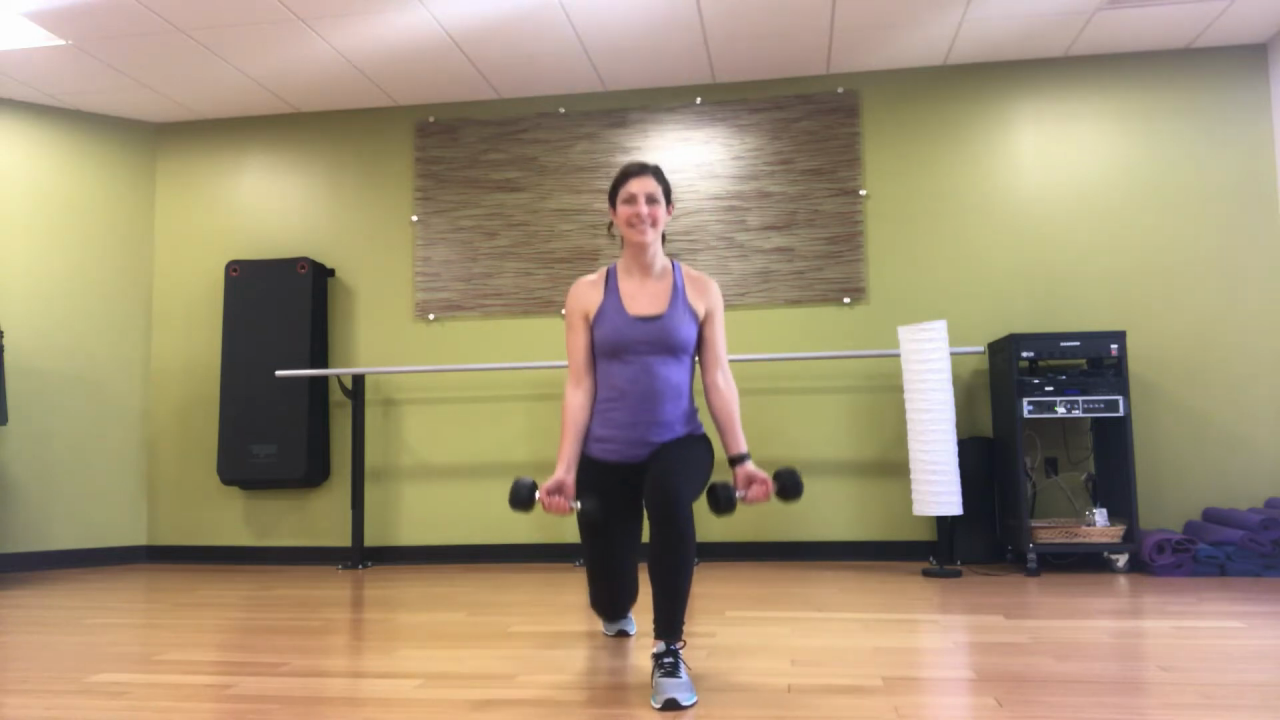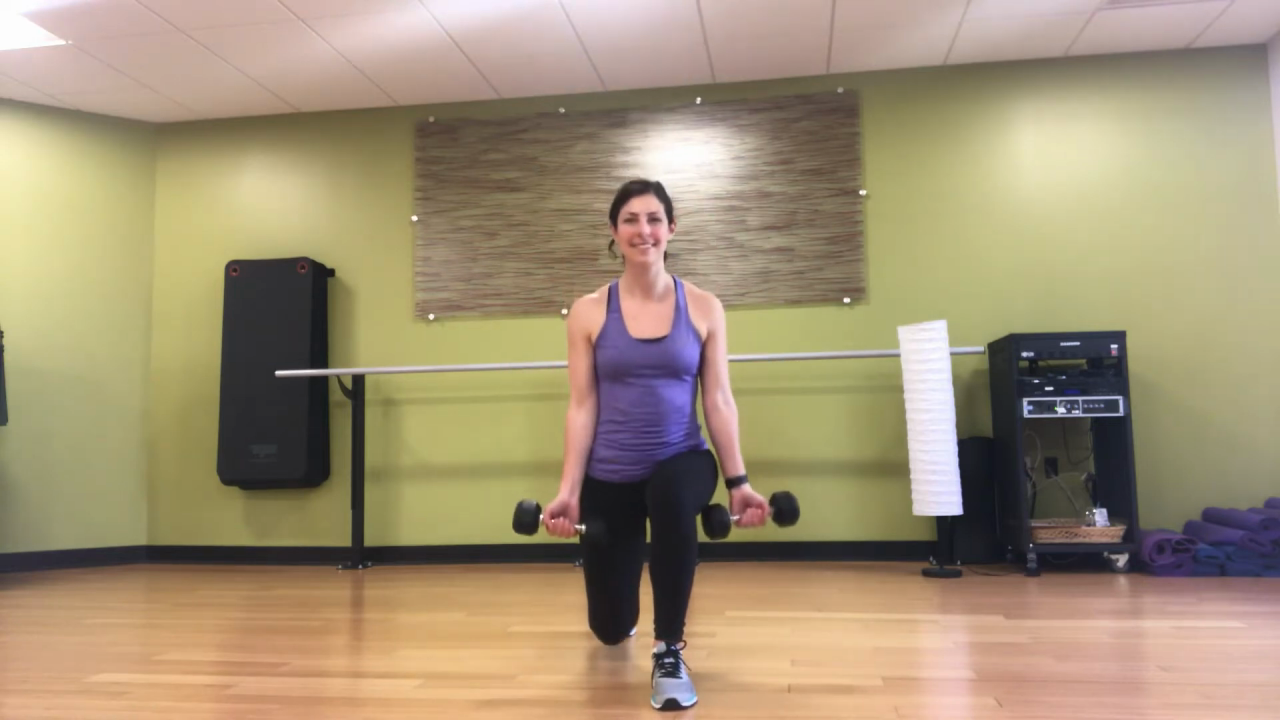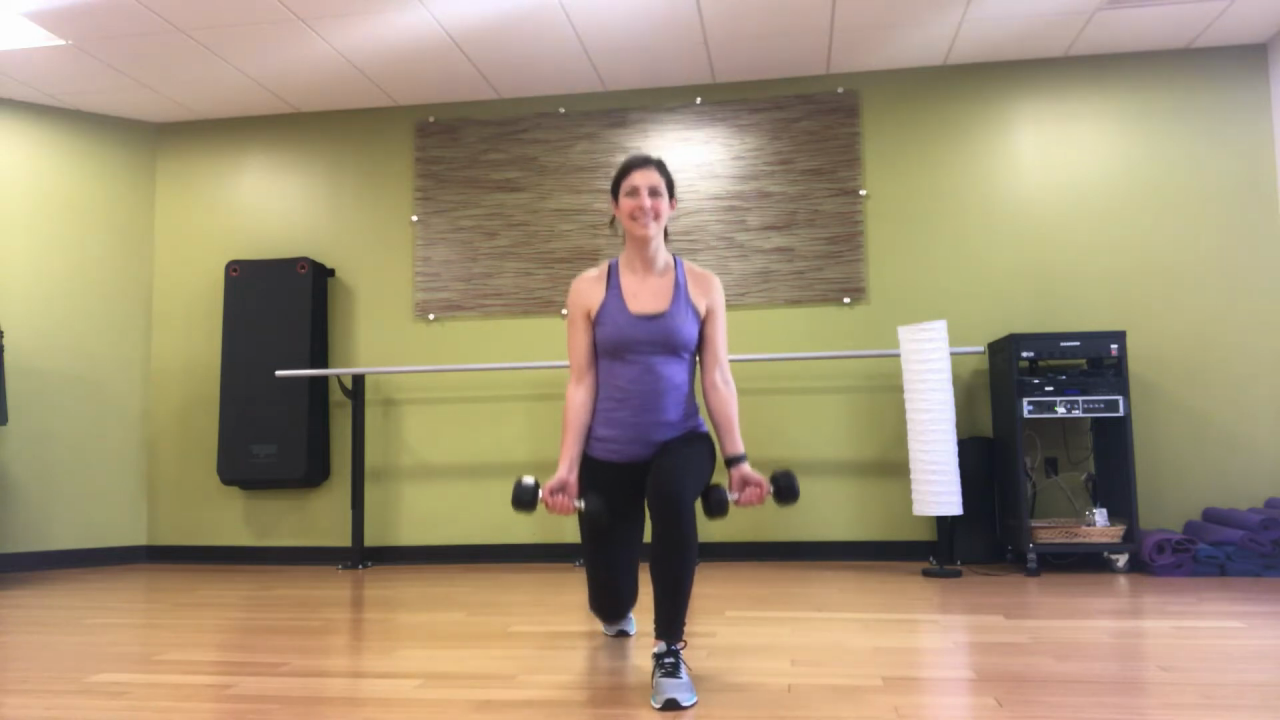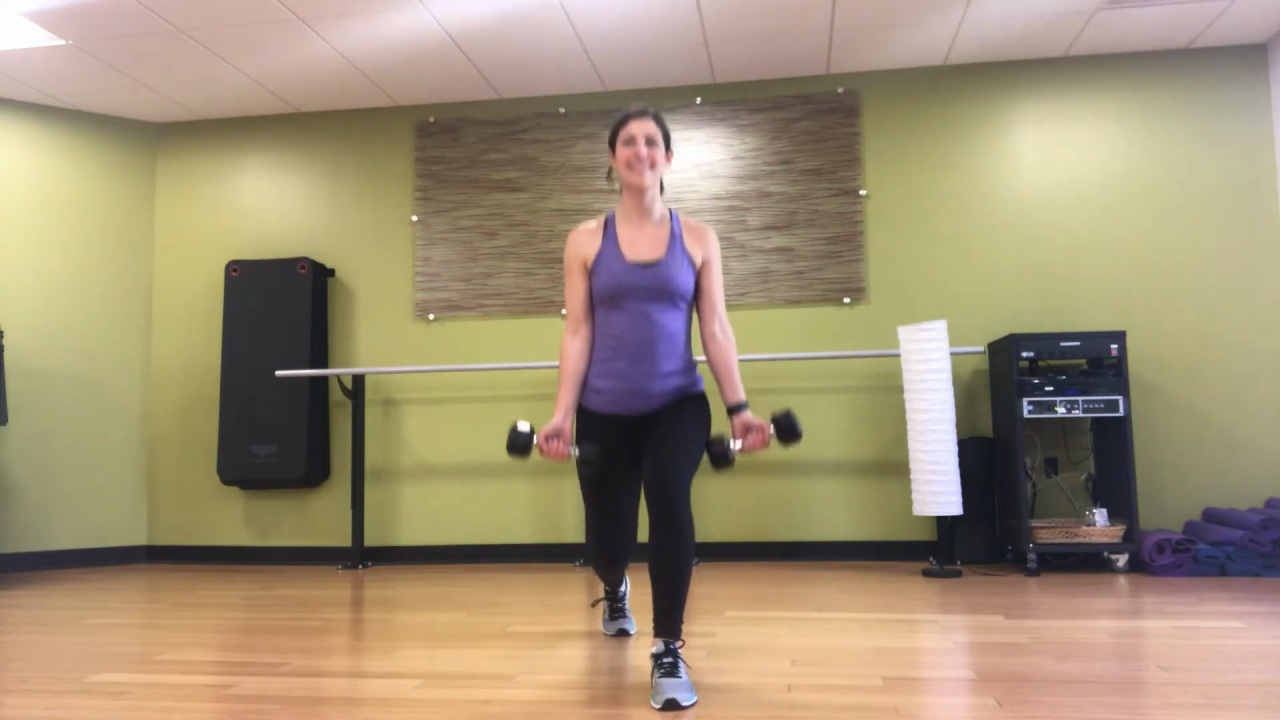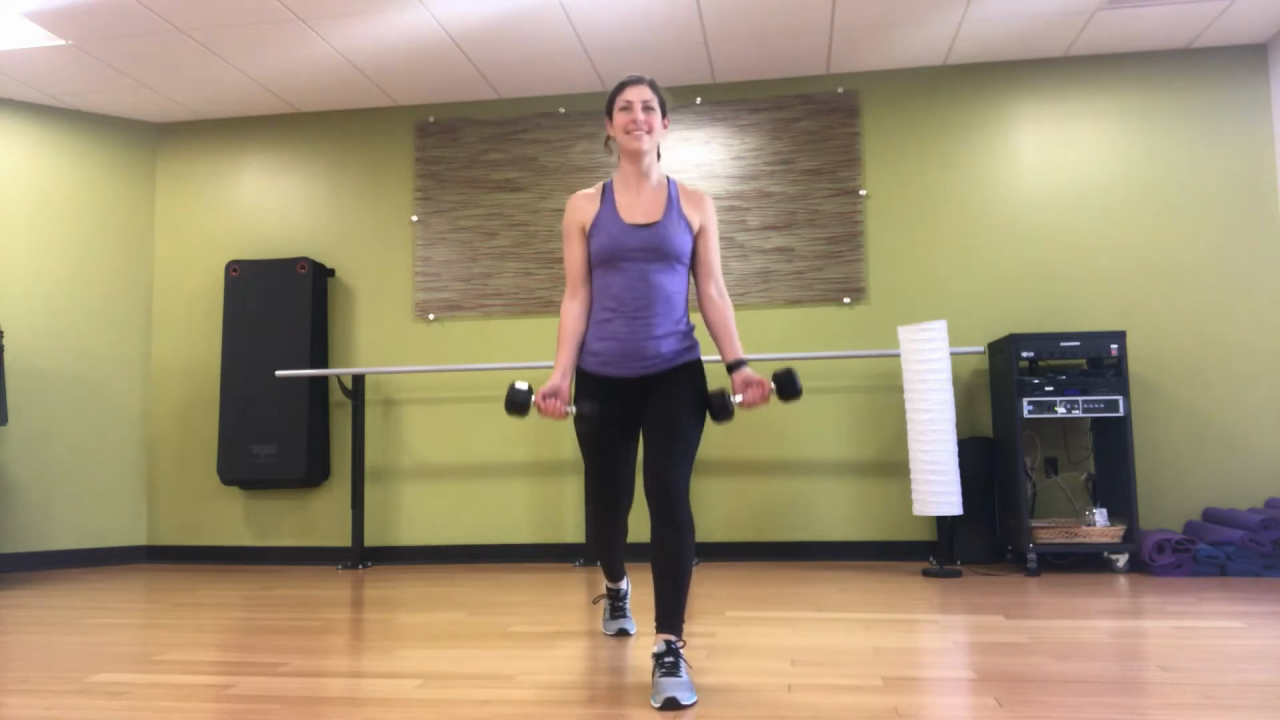
dt=0.2s
person 1, frame 1
left shoulder: (700, 289)
right shoulder: (587, 293)
left elbow: (717, 379)
right elbow: (579, 386)
left wrist: (740, 459)
right wrist: (564, 467)
left hip: (678, 442)
right hip: (606, 457)
left knee: (668, 497)
right knee: (609, 598)
left ankle: (669, 653)
right ankle: (622, 604)
person 1, frame 2
left shoulder: (704, 308)
right shoulder: (589, 312)
left elbow: (718, 401)
right elbow: (582, 407)
left wrist: (738, 481)
right wrist: (569, 489)
left hip: (682, 459)
right hip: (608, 476)
left knee: (672, 501)
right knee: (610, 625)
left ankle: (669, 654)
right ankle: (623, 610)
person 1, frame 3
left shoulder: (703, 286)
right shoulder: (589, 288)
left elbow: (717, 379)
right elbow: (581, 384)
left wrist: (737, 460)
right wrist: (567, 466)
left hip: (680, 442)
right hip: (608, 456)
left knee: (672, 497)
right knee: (610, 604)
left ankle: (669, 653)
right ankle: (622, 605)
person 1, frame 4
left shoulder: (698, 238)
right shoulder: (586, 240)
left elbow: (715, 328)
right elbow: (577, 334)
left wrist: (738, 406)
right wrist: (562, 413)
left hip: (677, 403)
right hip: (605, 411)
left knee: (668, 494)
right knee: (608, 538)
left ankle: (668, 652)
right ankle: (616, 592)
person 1, frame 5
left shoulder: (694, 204)
right shoulder: (583, 206)
left elbow: (712, 291)
right elbow: (576, 298)
left wrist: (737, 364)
right wrist: (560, 373)
left hip: (675, 373)
right hip: (604, 379)
left knee: (668, 491)
right knee: (608, 499)
left ankle: (670, 648)
right ankle: (616, 587)
